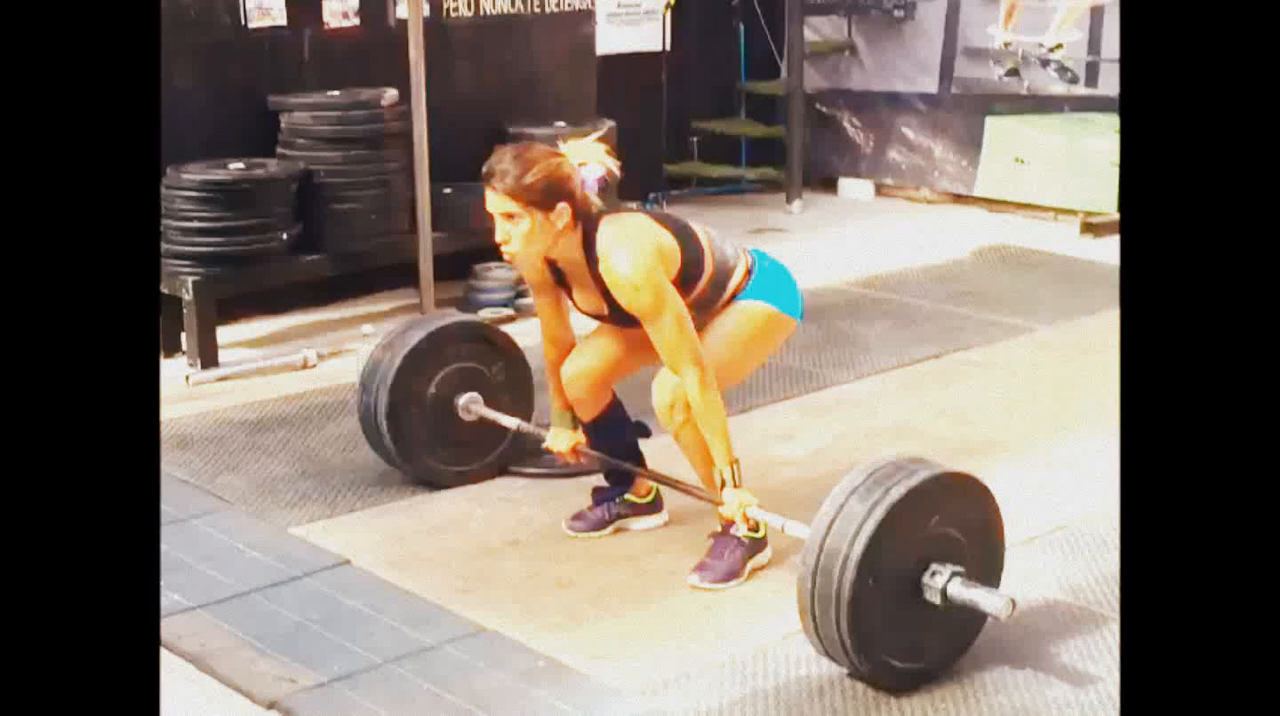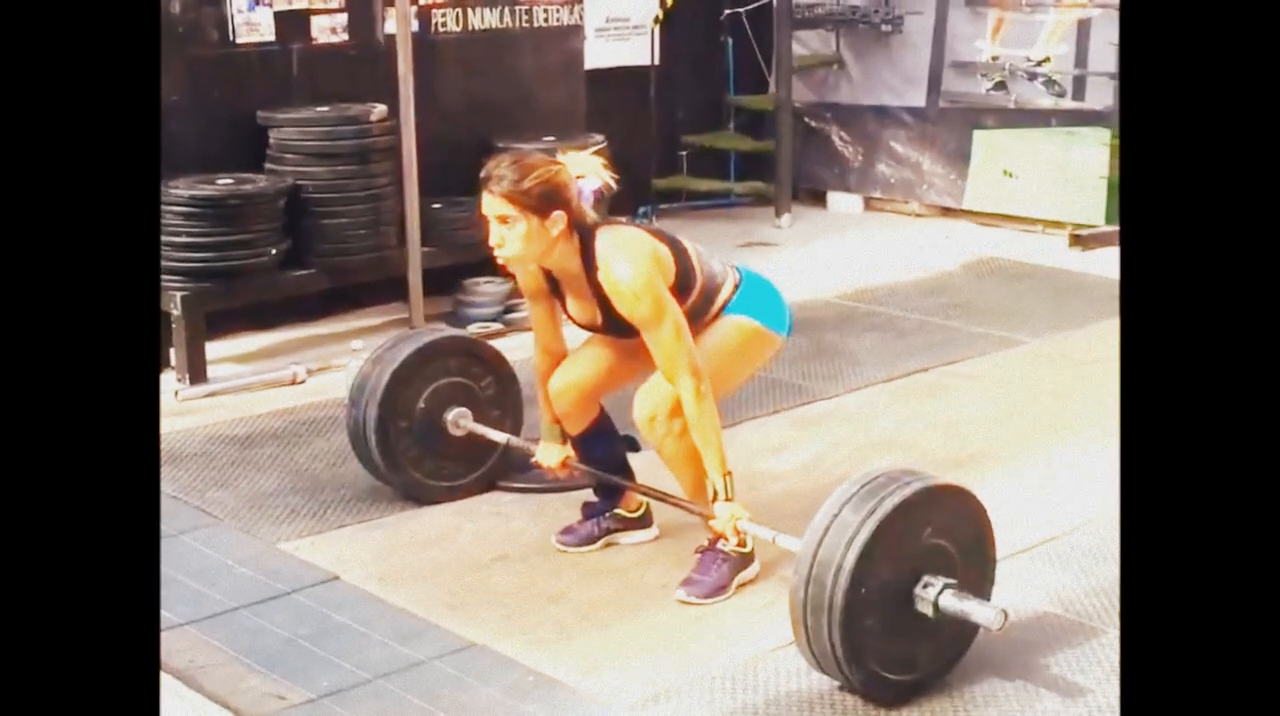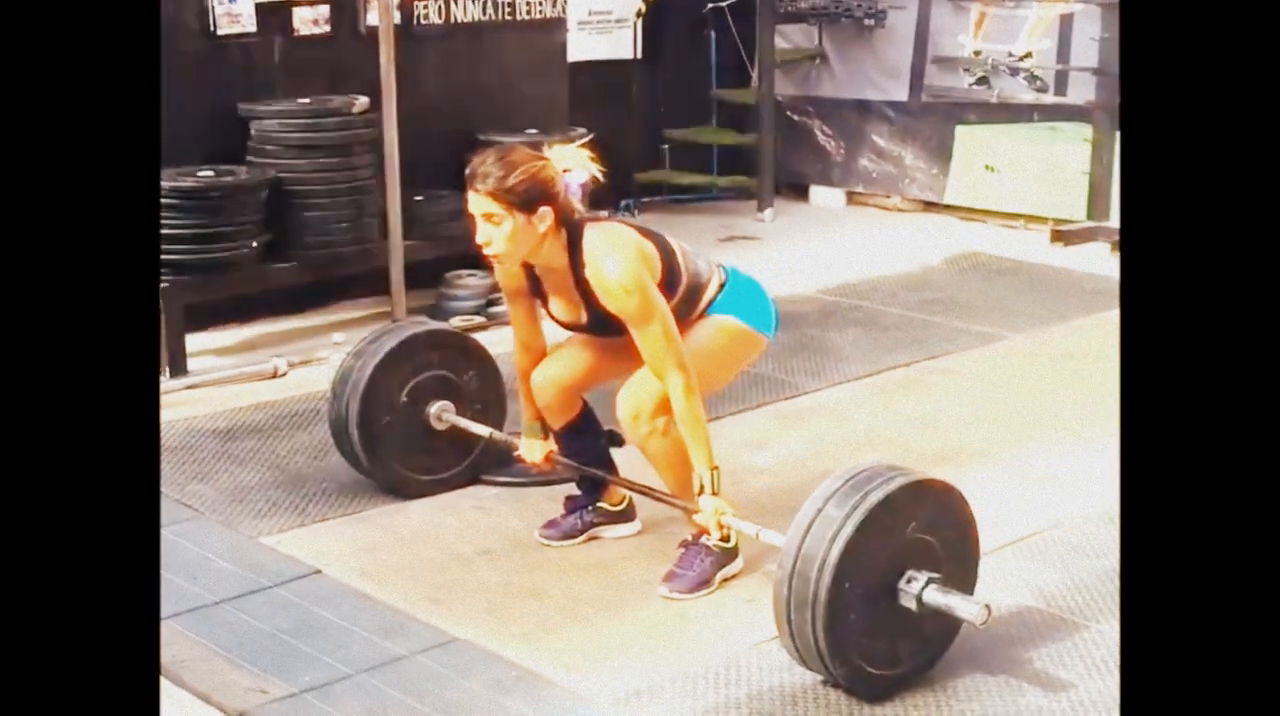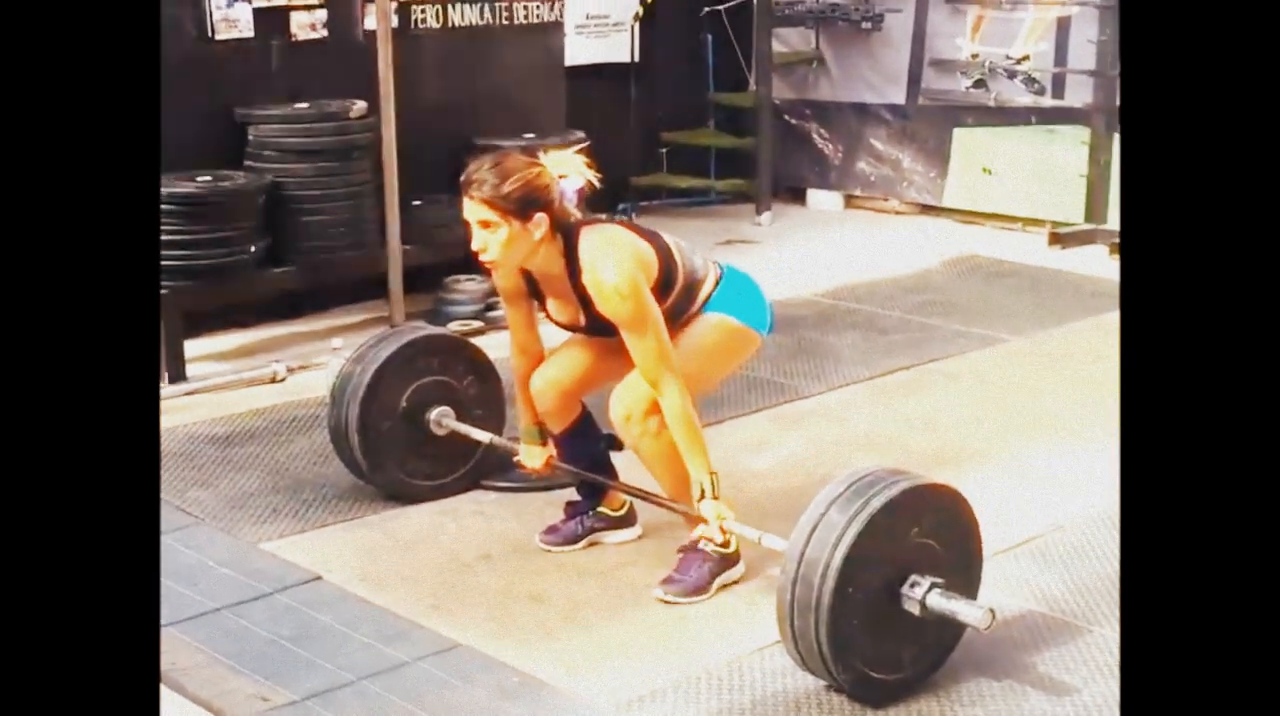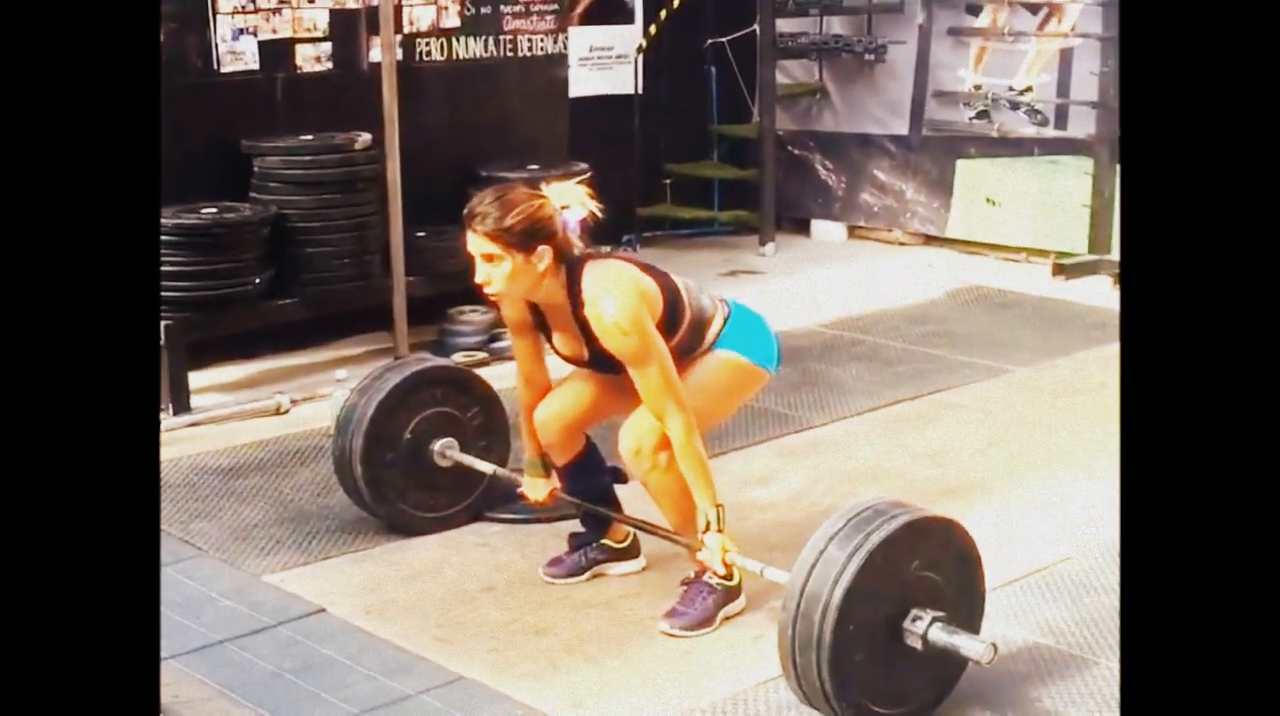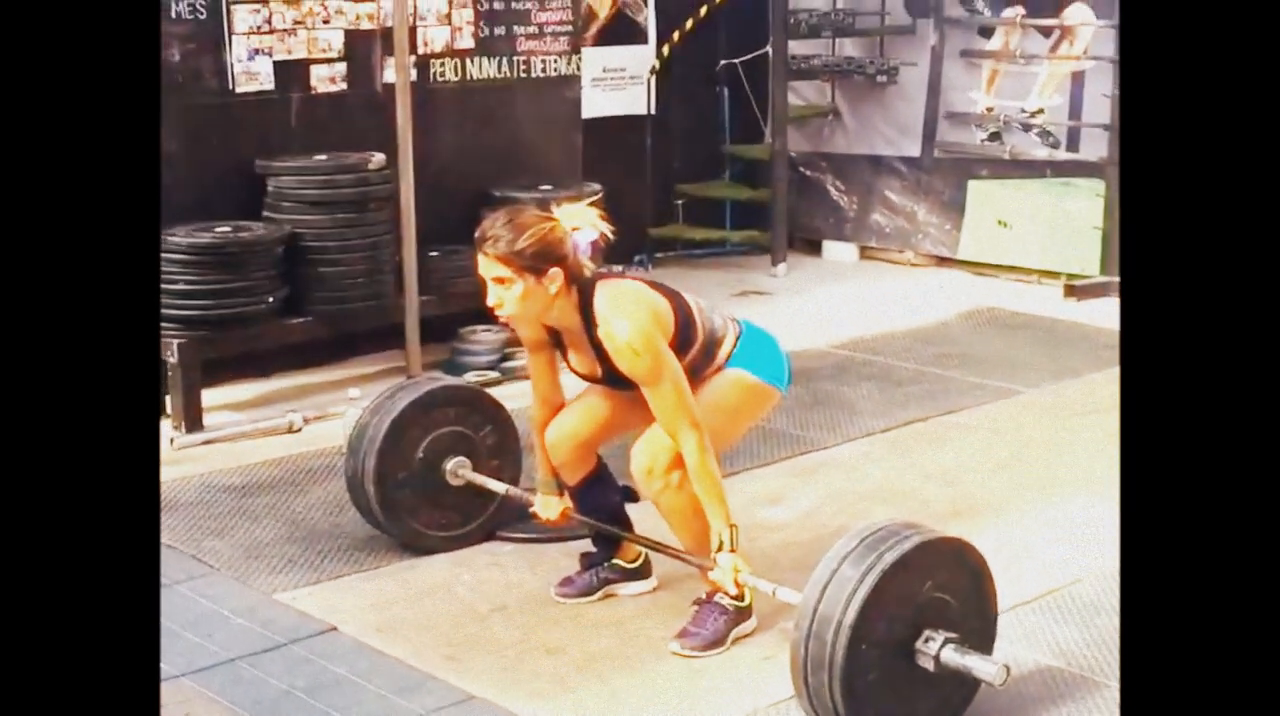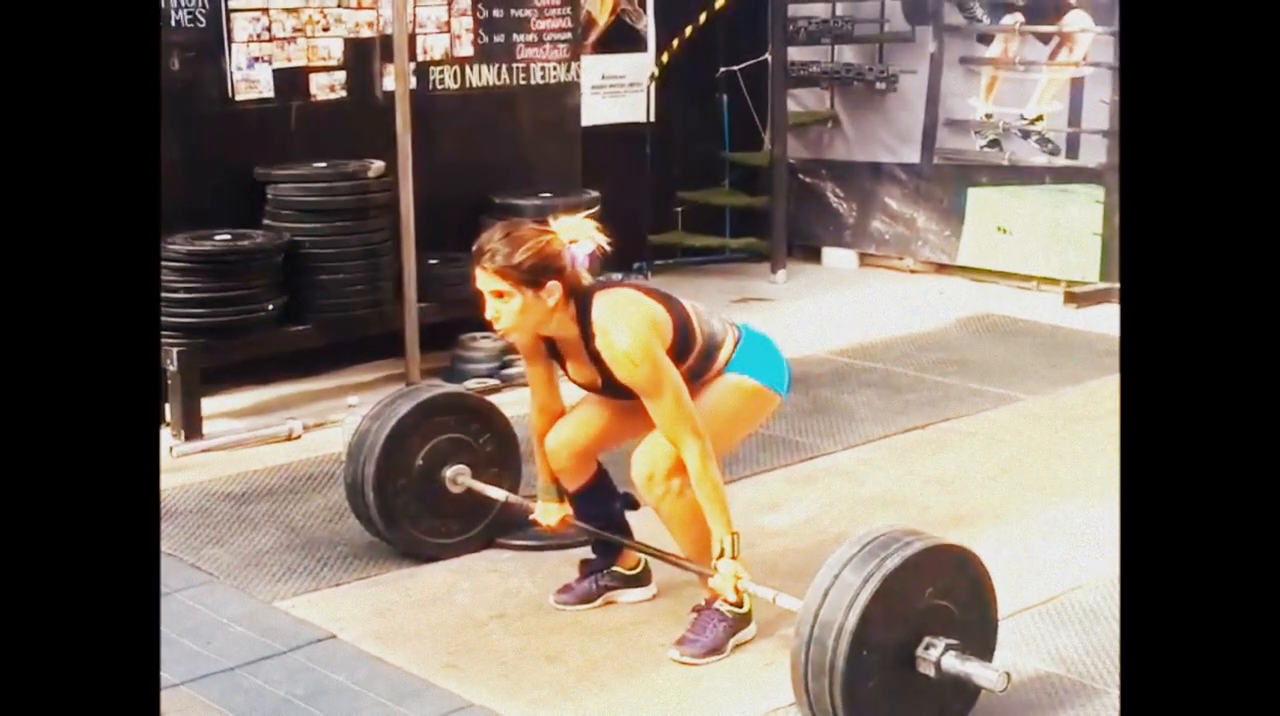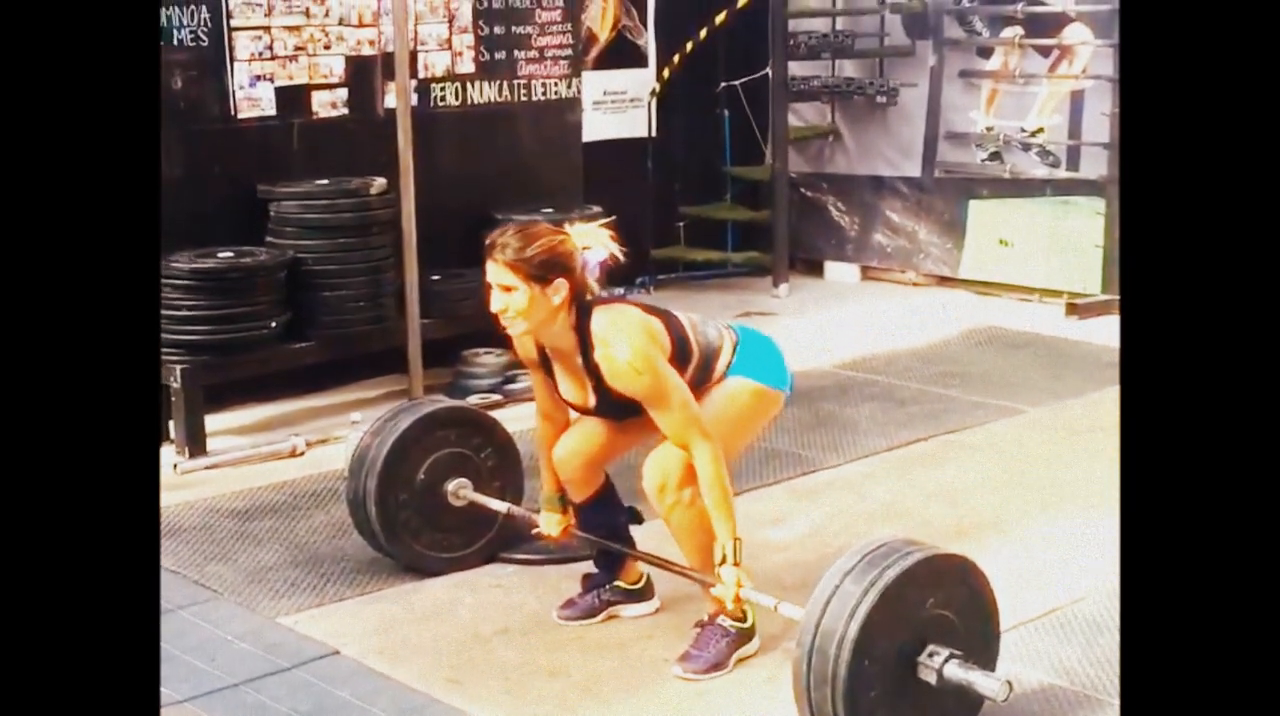
dt=0.7s
person 1, frame 1
left shoulder: (624, 261)
right shoulder: (535, 254)
left elbow: (694, 374)
right elbow: (557, 342)
left wrist: (731, 481)
right wrist: (563, 420)
left hip: (758, 294)
right hip: (690, 297)
left knee: (672, 395)
right knee: (580, 374)
left ankle: (743, 529)
right ankle: (636, 495)
person 1, frame 2
left shoulder: (622, 269)
right shoulder: (532, 262)
left elbow: (690, 383)
right elbow: (548, 352)
left wrist: (723, 492)
right wrist: (552, 434)
left hip: (744, 310)
right hip: (679, 311)
left knee: (655, 408)
right knee: (567, 387)
left ankle: (730, 544)
right ankle: (625, 508)
person 1, frame 3
left shoulder: (609, 266)
right shoulder: (513, 262)
left elbow: (678, 379)
right elbow: (528, 350)
left wrist: (708, 487)
right wrist: (532, 430)
left hip: (730, 309)
right hip: (665, 310)
left knee: (638, 406)
right knee: (550, 383)
left ankle: (714, 540)
right ankle: (608, 503)
person 1, frame 4
left shoulder: (605, 271)
right shoulder: (512, 264)
left elbow: (668, 386)
right elbow: (526, 354)
left wrist: (707, 491)
right wrist: (532, 436)
left hip: (725, 306)
right hip: (659, 309)
left knee: (631, 406)
right knee: (550, 387)
left ankle: (714, 544)
right ankle: (607, 507)
person 1, frame 5
left shoulder: (609, 305)
right shoulder: (519, 298)
left elbow: (675, 418)
right elbow: (532, 386)
left wrist: (712, 524)
right wrist: (535, 467)
left hip: (733, 343)
right hip: (668, 345)
left knee: (640, 441)
right knee: (553, 420)
left ankle: (717, 577)
right ankle: (611, 540)
person 1, frame 6
left shoulder: (621, 325)
right shoulder: (534, 315)
left elbow: (690, 436)
right elbow: (545, 405)
left wrist: (725, 543)
right wrist: (548, 487)
left hip: (743, 362)
right hip: (678, 364)
left knee: (653, 461)
right knee: (564, 439)
left ankle: (729, 597)
right ankle: (622, 559)
person 1, frame 7
left shoulder: (620, 336)
right shoulder: (530, 327)
left elbow: (692, 444)
right elbow: (546, 414)
left wrist: (726, 550)
right wrist: (549, 492)
left hip: (745, 366)
right hip: (679, 369)
left knee: (653, 467)
right knee: (565, 446)
left ankle: (728, 604)
right ankle: (623, 567)
person 1, frame 8
left shoulder: (618, 348)
right shoulder: (530, 335)
left elbow: (702, 444)
right elbow: (550, 419)
left wrist: (727, 552)
right wrist: (552, 502)
left hip: (745, 368)
right hip: (682, 375)
left knee: (665, 476)
right knee: (573, 456)
left ankle: (731, 619)
right ankle: (624, 581)
